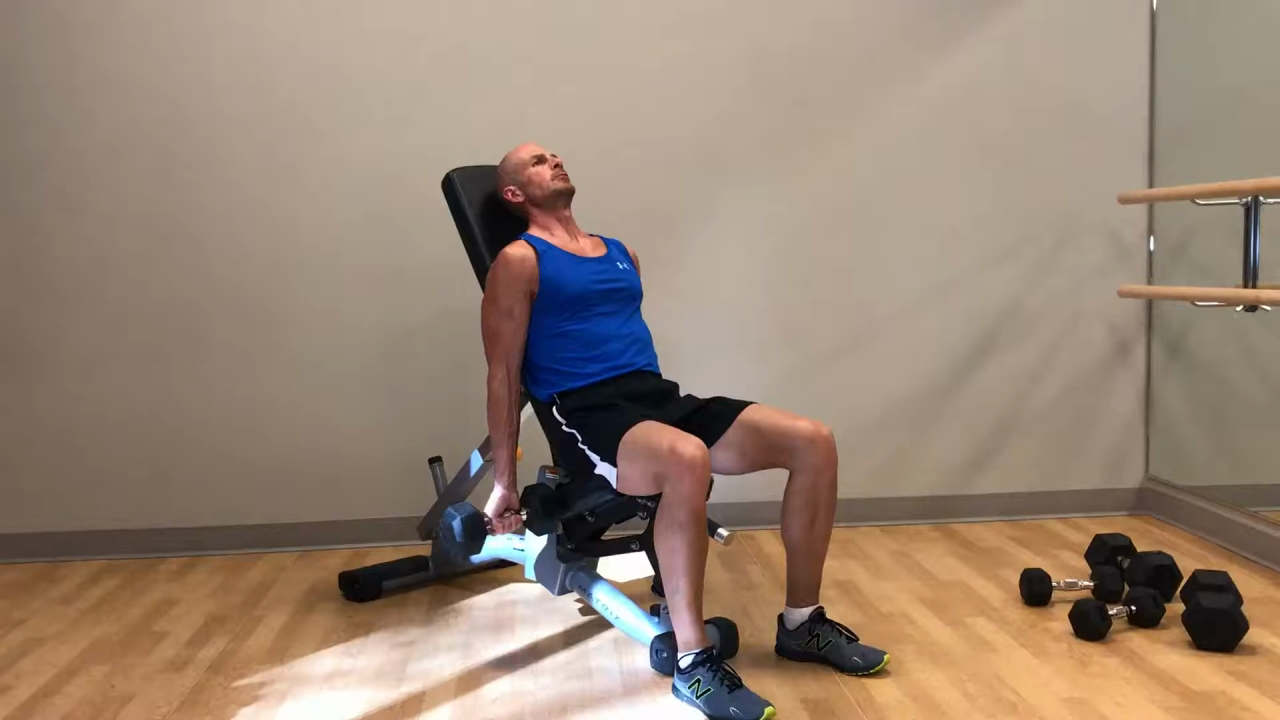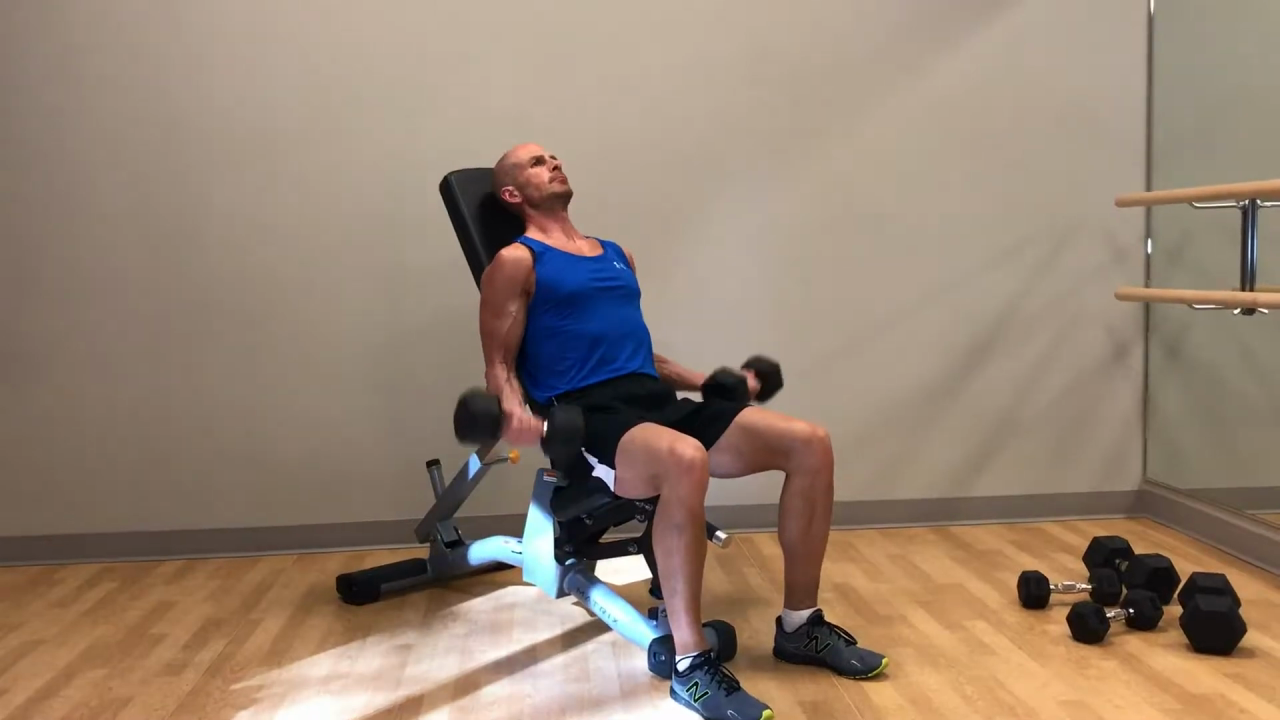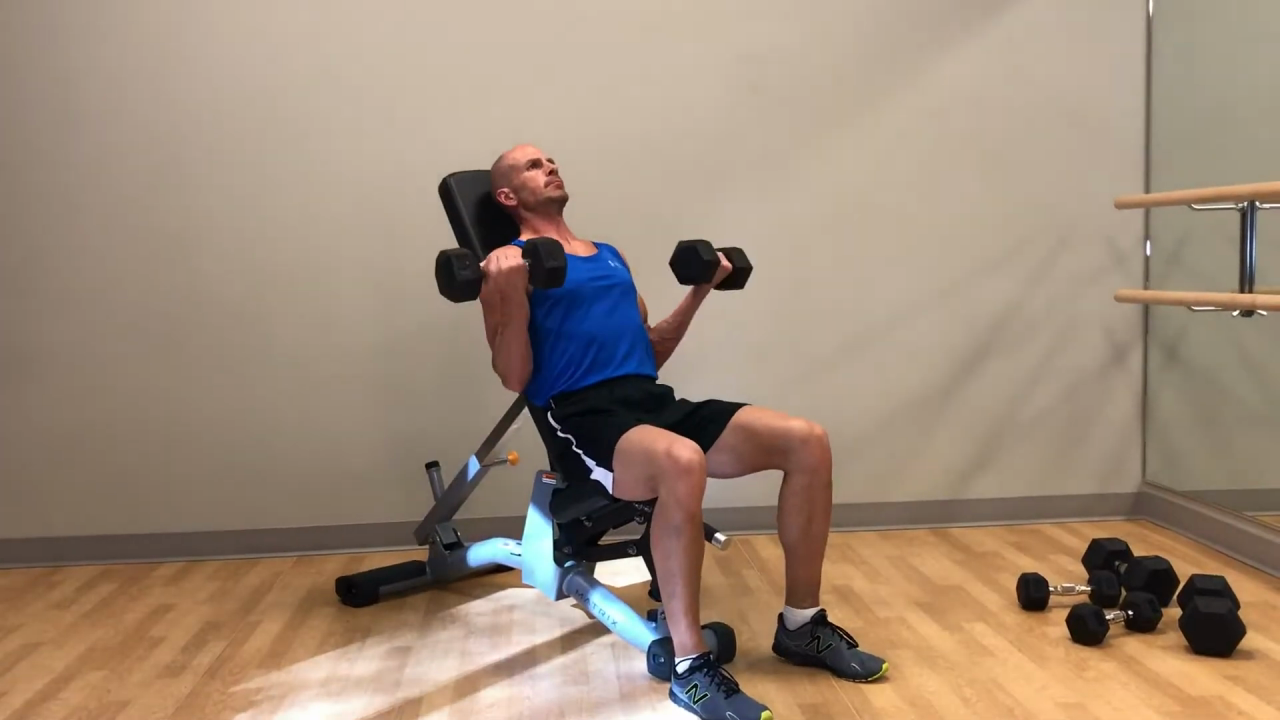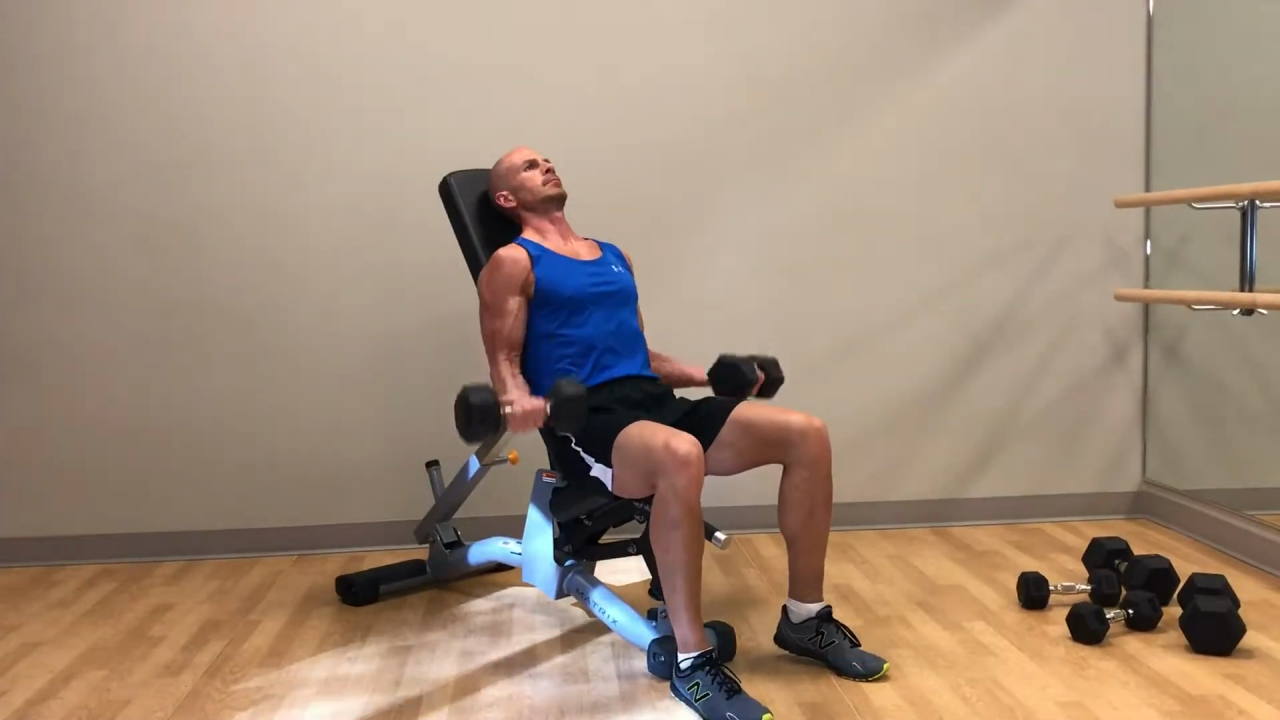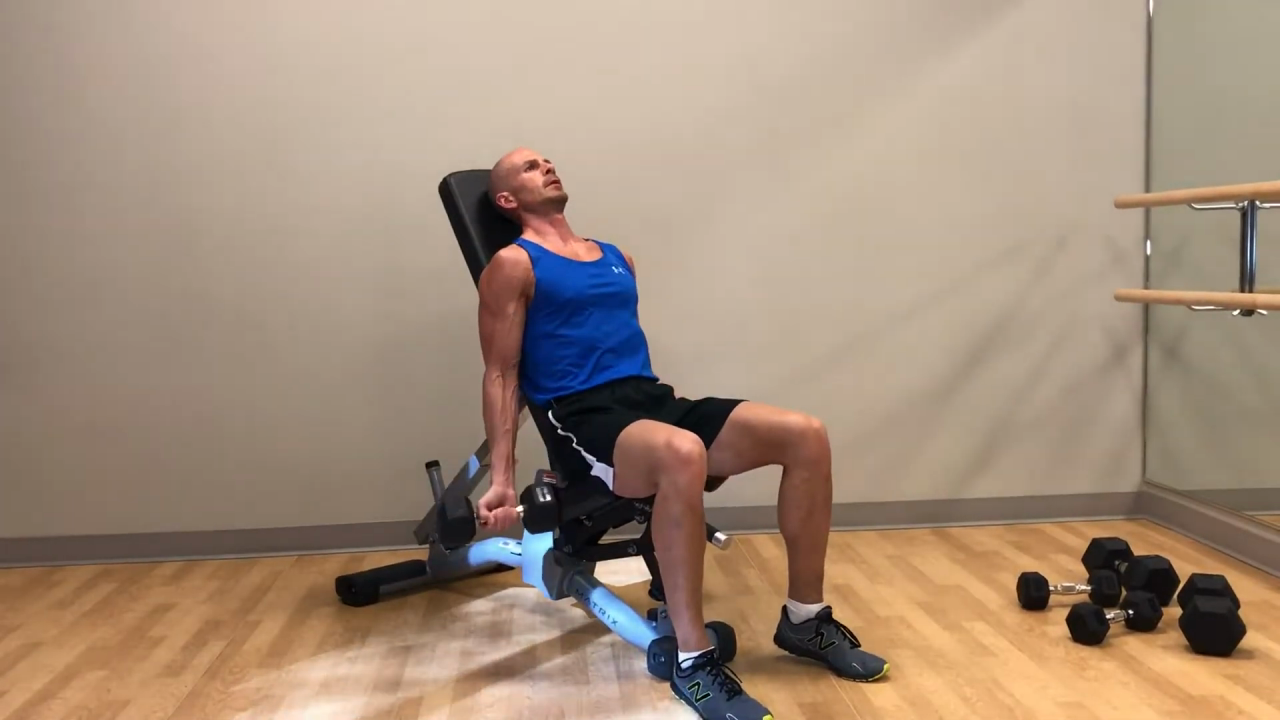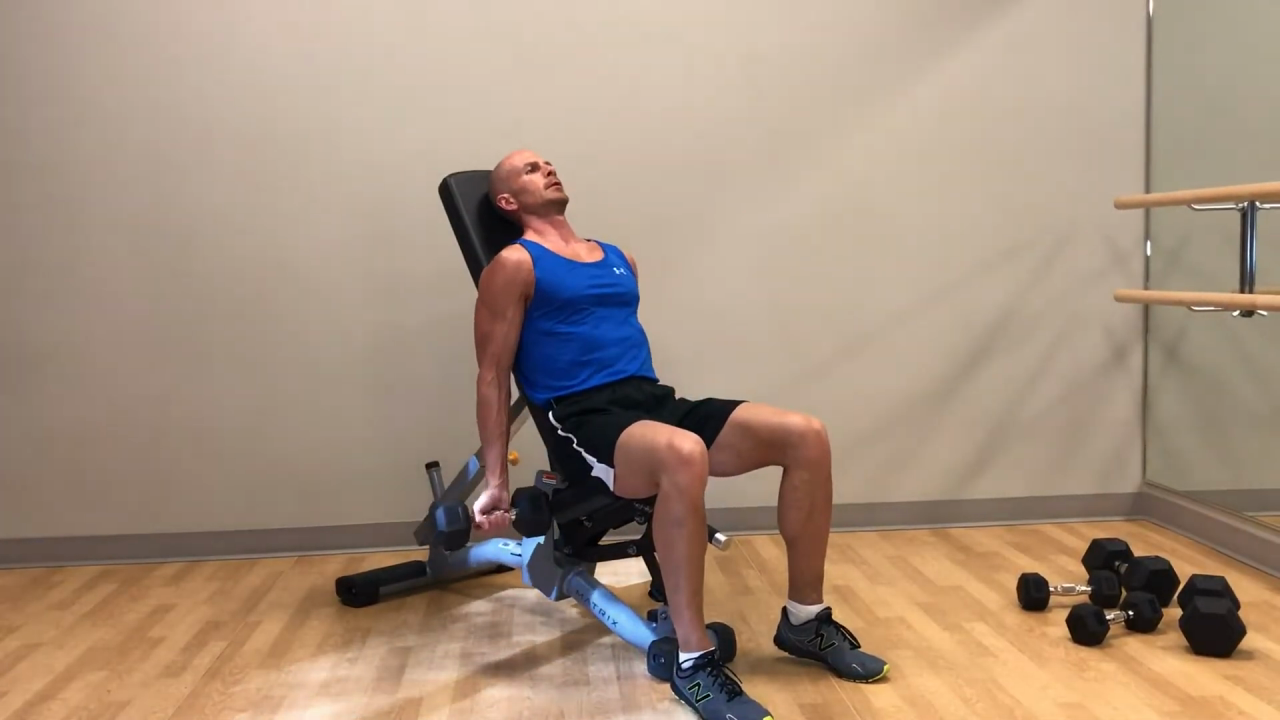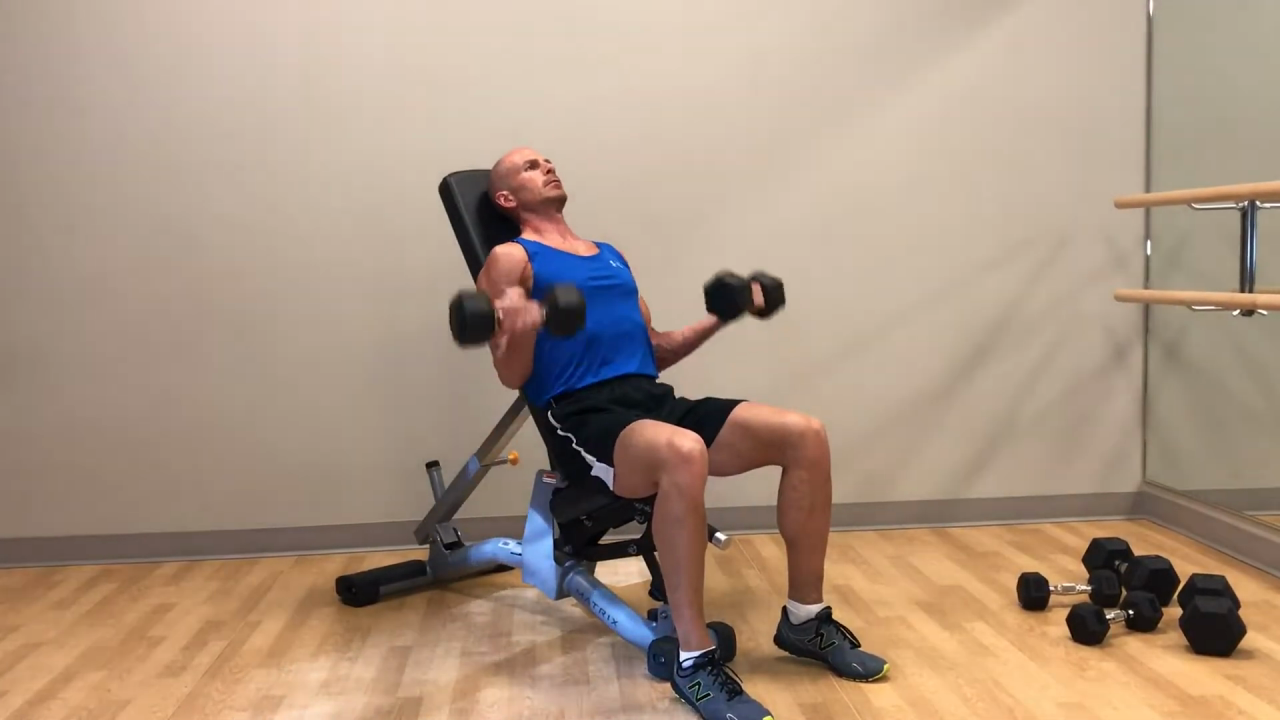
dt=0.7s
person 1, frame 1
left shoulder: (621, 253)
right shoulder: (519, 261)
right elbow: (504, 375)
right wrist: (505, 482)
left hip: (658, 396)
right hip: (590, 414)
left knee: (813, 442)
right knee: (686, 459)
left ankle: (802, 623)
right ankle: (693, 661)
person 1, frame 2
left shoulder: (616, 255)
right shoulder: (515, 262)
right elbow: (499, 362)
left wrist: (705, 382)
right wrist: (516, 412)
left hip: (653, 398)
right hip: (587, 418)
left knee: (809, 444)
right knee: (684, 461)
left ankle: (800, 625)
right ankle: (691, 665)
person 1, frame 3
left shoulder: (611, 256)
right shoulder: (509, 261)
right elbow: (514, 378)
left wrist: (698, 292)
right wrist: (512, 294)
left hip: (654, 402)
right hip: (585, 418)
left knee: (807, 441)
right knee: (681, 463)
left ankle: (802, 625)
right ankle: (691, 666)
person 1, frame 4
left shoulder: (615, 256)
right shoulder: (512, 263)
right elbow: (505, 364)
left wrist: (709, 374)
right wrist: (519, 401)
left hip: (653, 400)
right hip: (586, 419)
left knee: (806, 434)
right knee: (679, 455)
left ankle: (805, 618)
right ankle: (692, 662)
person 1, frame 5
left shoulder: (616, 258)
right shoulder: (514, 265)
right elbow: (501, 376)
right wrist: (502, 479)
left hip: (652, 399)
right hip: (584, 419)
left knee: (805, 434)
right knee: (680, 453)
left ankle: (804, 619)
right ankle: (693, 661)
person 1, frame 6
left shoulder: (618, 258)
right shoulder: (515, 265)
right elbow: (493, 375)
right wrist: (495, 481)
left hip: (654, 400)
right hip: (585, 420)
left knee: (806, 436)
right knee: (683, 455)
left ankle: (805, 619)
right ankle: (693, 662)
person 1, frame 7
left shoulder: (612, 256)
right shoulder: (511, 260)
right elbow: (512, 375)
left wrist: (719, 318)
right wrist: (517, 332)
left hip: (652, 400)
right hip: (585, 418)
left knee: (805, 434)
right knee: (682, 453)
left ankle: (805, 618)
right ankle: (695, 661)
